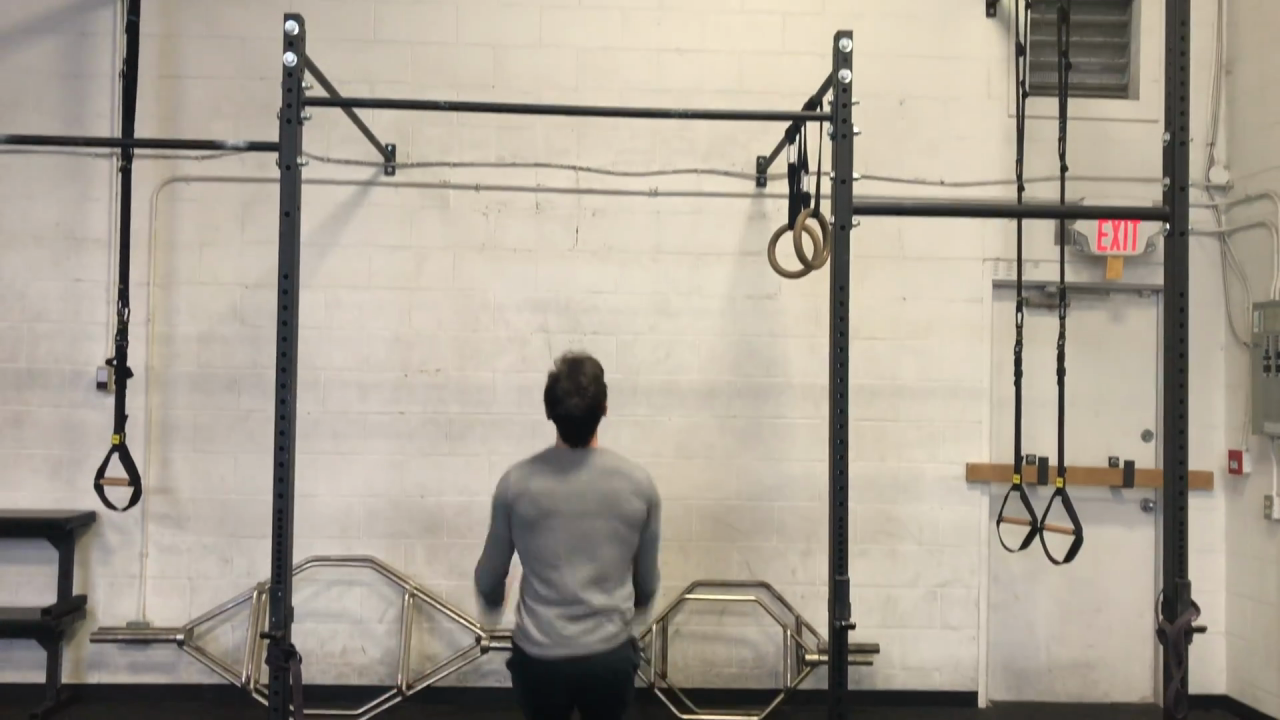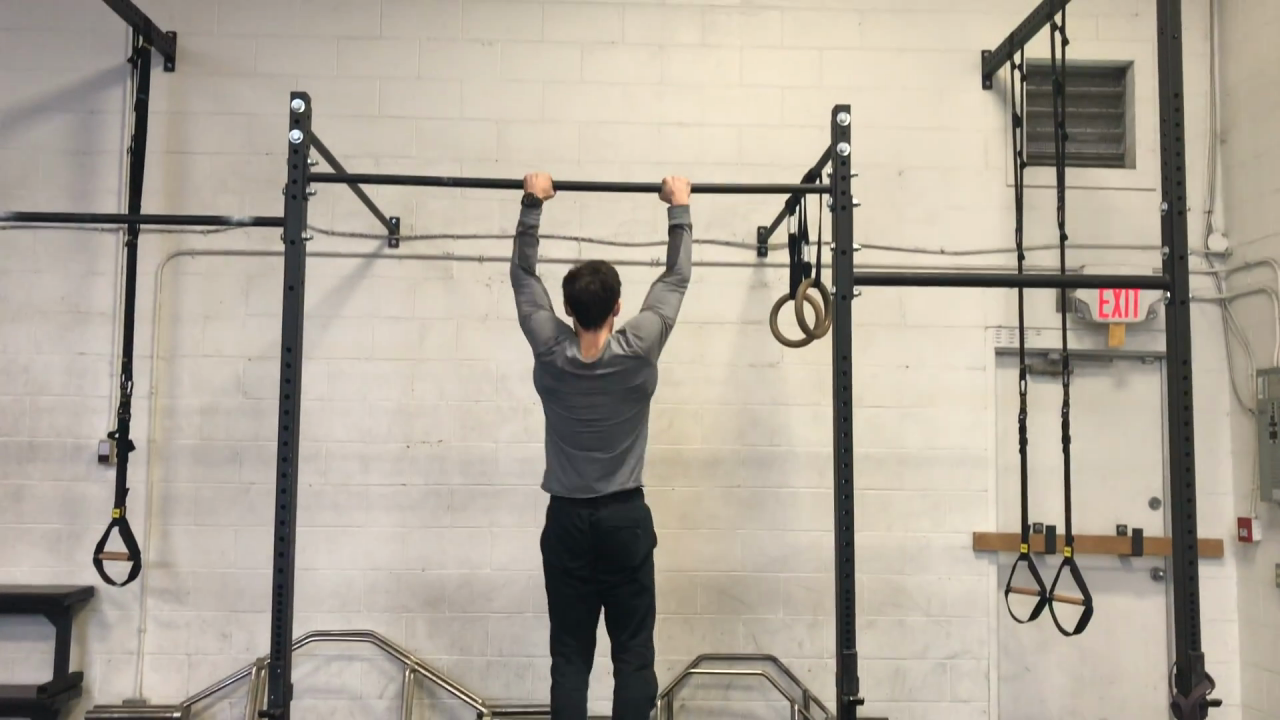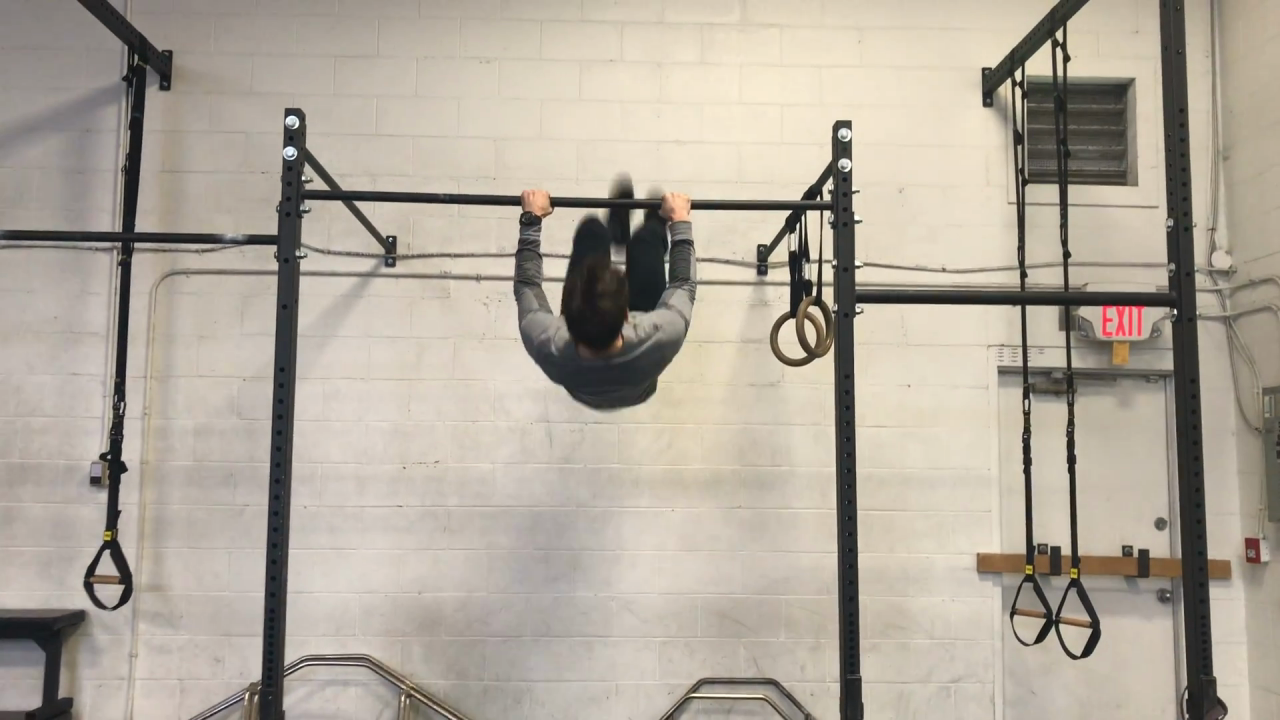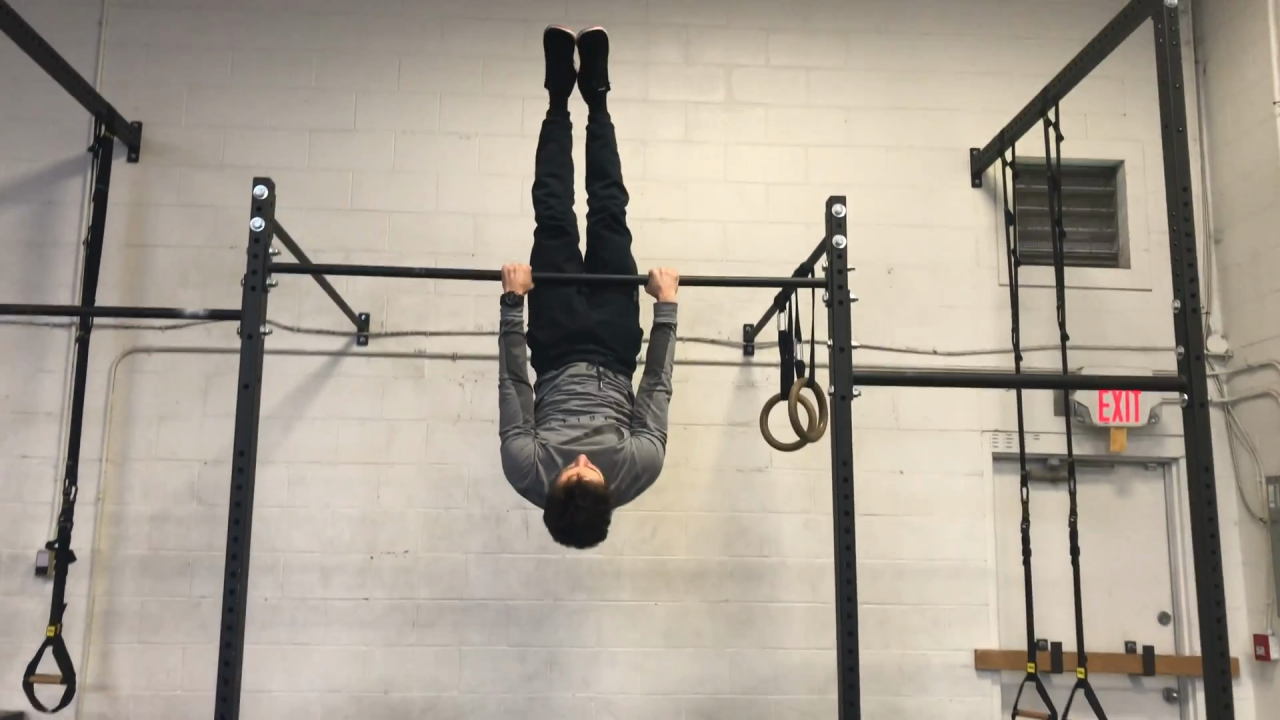
dt=0.7s
person 1, frame 1
left shoulder: (518, 483)
right shoulder: (637, 483)
left elbow: (490, 573)
right elbow: (647, 577)
left wrist: (492, 604)
left hip: (539, 659)
right hip: (610, 656)
person 1, frame 2
left shoulder: (548, 350)
right shoulder: (640, 349)
left elbow: (523, 274)
right elbow: (675, 278)
left wrist: (532, 204)
right wrist: (679, 207)
left hip: (566, 520)
right hip: (625, 517)
left knee: (570, 661)
right knee: (633, 661)
person 1, frame 3
left shoulder: (551, 347)
right shoulder: (654, 341)
left elbow: (527, 287)
right elbow: (683, 290)
left wrist: (531, 220)
right wrist: (681, 224)
left hip: (575, 368)
right hip: (637, 373)
left knee: (590, 233)
right knee: (647, 242)
left ankle: (616, 228)
right ankle: (655, 221)
person 1, frame 4
left shoulder: (527, 474)
right shoulder: (638, 471)
left elbow: (512, 383)
right elbow: (657, 385)
left wrist: (513, 302)
right wrist: (666, 306)
left hip: (557, 354)
right hip: (611, 356)
left knee: (555, 226)
right knee: (607, 220)
left ankle: (561, 96)
right ankle: (594, 96)
